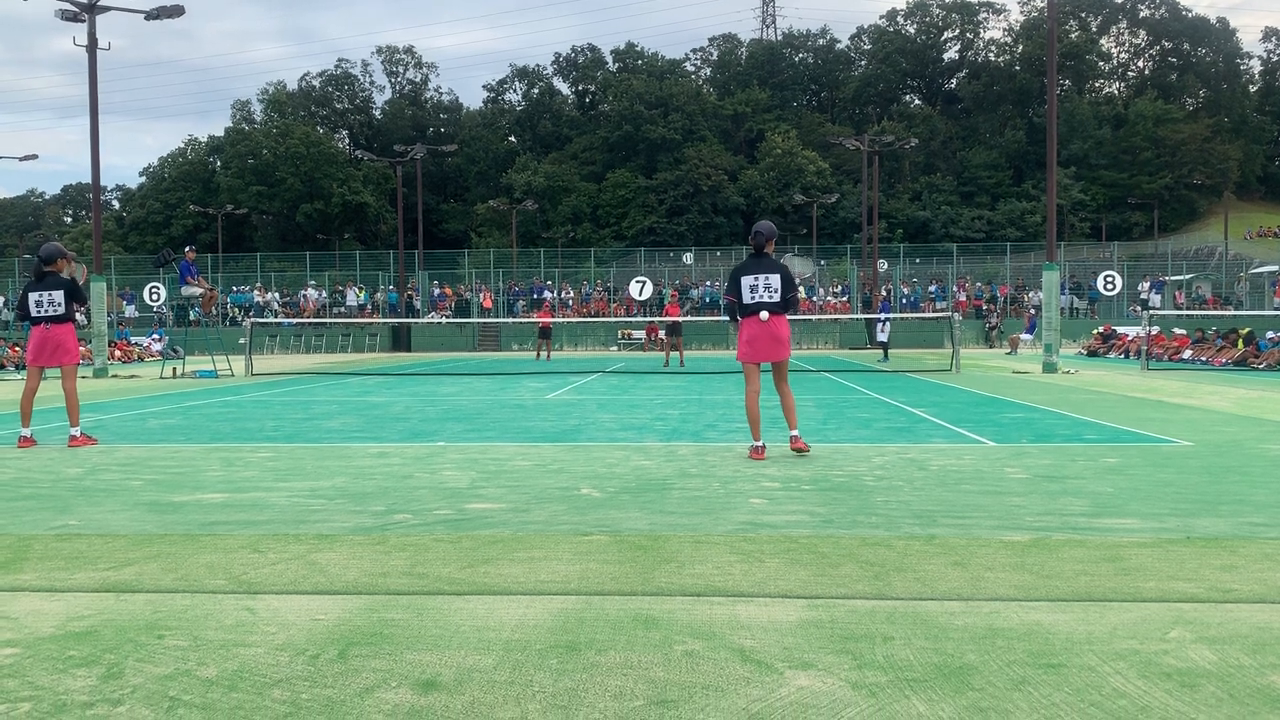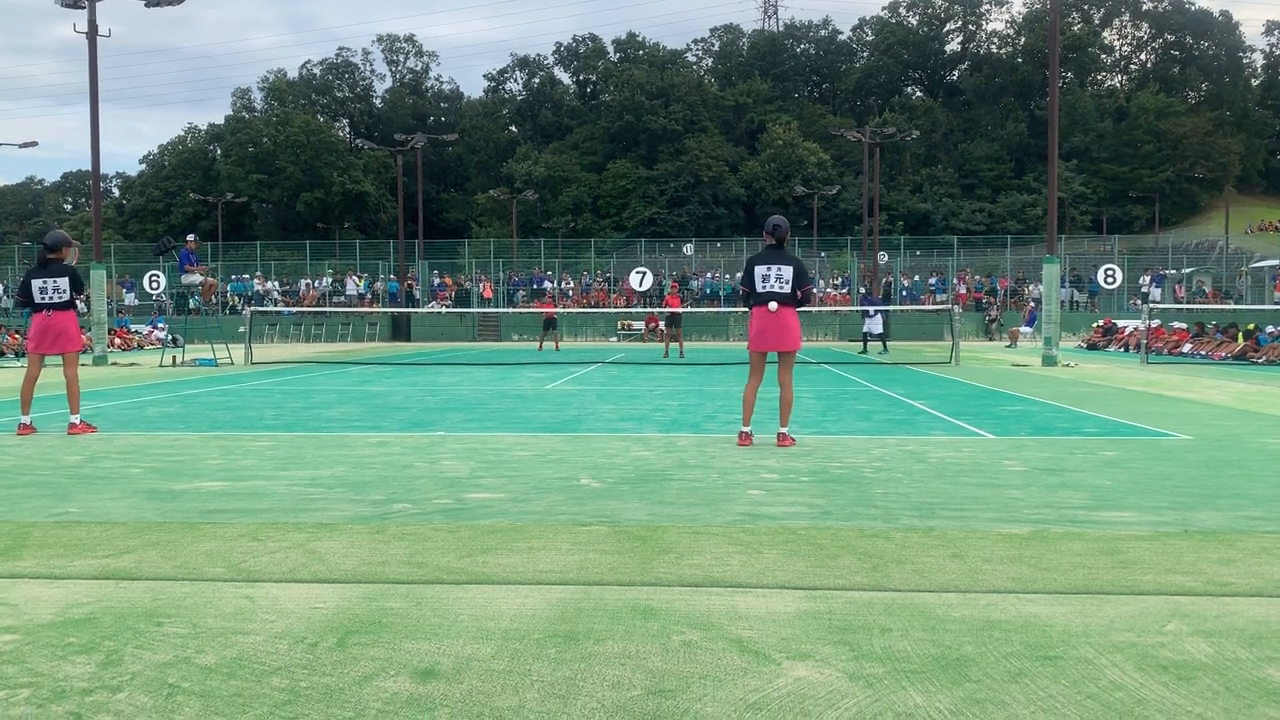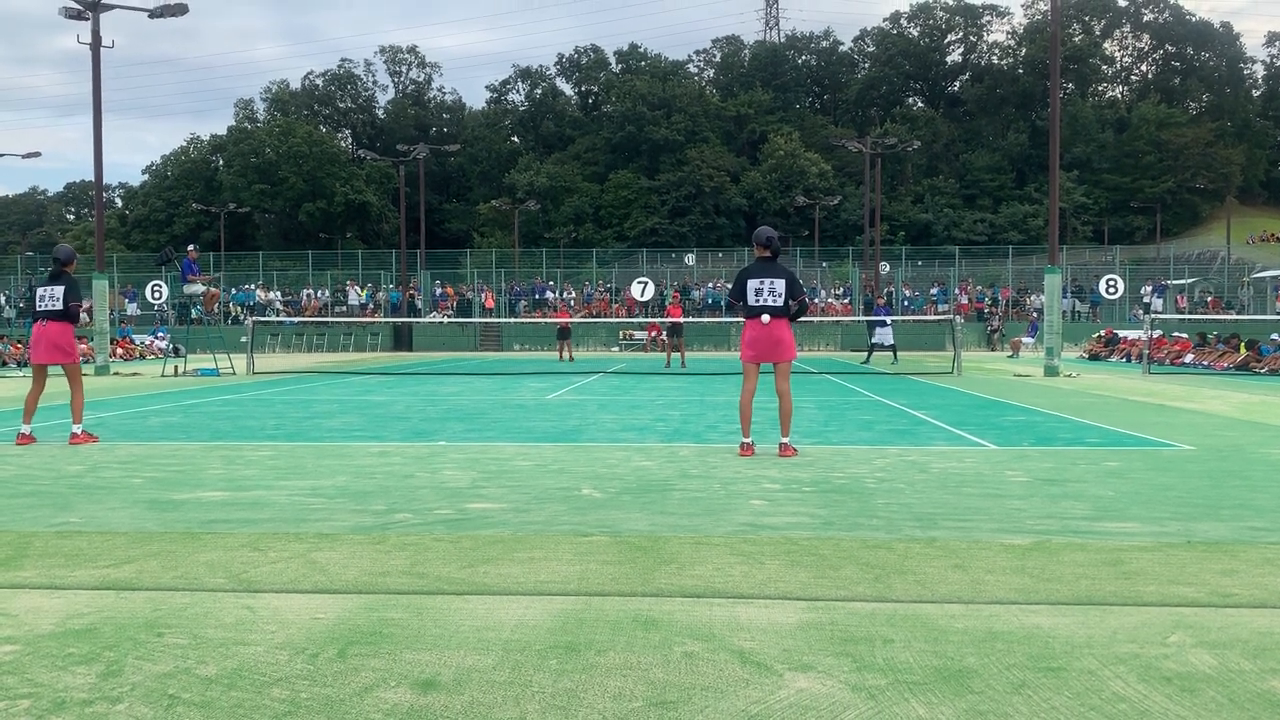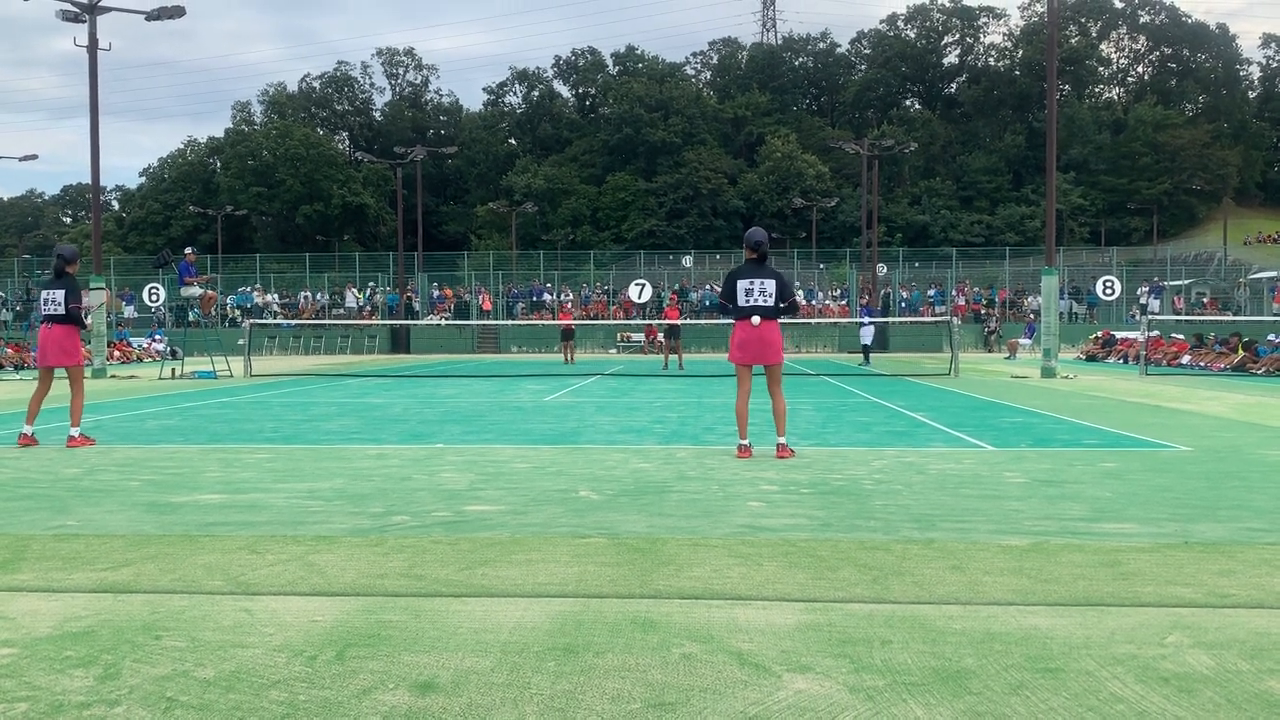
dt=1s
person 1, frame 1
left shoulder: (739, 270)
right shoulder: (780, 268)
left elbow: (730, 307)
right elbow: (793, 303)
left wrist: (736, 322)
left hip: (751, 329)
right hip: (777, 327)
left knee: (753, 390)
right knee: (783, 386)
left ankle: (757, 446)
right ankle: (795, 436)
person 1, frame 2
left shoulder: (754, 261)
right shoulder: (795, 263)
left elbow: (745, 296)
right elbow: (807, 297)
left hip: (760, 319)
right hip: (787, 320)
left knee: (754, 378)
right knee: (785, 379)
left ankle: (745, 431)
right ankle: (783, 433)
person 1, frame 3
left shoulder: (745, 273)
right shoulder: (786, 274)
left elbow: (732, 305)
right elbow: (803, 306)
right wrist: (788, 318)
left hip: (753, 331)
right hip: (780, 331)
left knee: (748, 388)
right knee: (783, 389)
left ankle: (746, 442)
right ankle: (785, 443)
person 1, frame 4
left shoulder: (735, 274)
right shoulder: (775, 275)
left elbow: (723, 308)
right elbow: (793, 307)
left hip: (743, 333)
right hip: (770, 333)
left knee: (743, 391)
right knee: (776, 391)
left ankle: (744, 444)
right ankle: (782, 444)
person 2, frame 1
left shoulder: (30, 286)
right shoulder: (65, 283)
left elbow: (21, 315)
right elbow: (83, 301)
right wrist: (72, 277)
left hip: (38, 334)
right hip: (63, 332)
left knee: (31, 385)
right knee: (69, 385)
left ankle: (25, 435)
right ankle: (75, 434)
person 2, frame 2
left shoulder: (32, 273)
right shoulder: (68, 270)
left elbow: (22, 301)
right elbow: (80, 291)
left hip: (40, 321)
right hip: (65, 320)
left knee: (31, 373)
right knee: (71, 373)
left ankle: (24, 422)
right ankle: (75, 422)
person 2, frame 3
left shoulder: (42, 284)
right shoulder: (70, 282)
left elbow: (35, 313)
right elbow: (73, 311)
right wrist: (76, 321)
left hip: (39, 331)
right hip: (61, 332)
left knee: (37, 386)
right knee: (76, 385)
left ankle: (24, 432)
right ankle: (77, 432)
person 2, frame 4
left shoulder: (47, 284)
right shoulder: (71, 283)
left elbow: (45, 311)
right elbow: (73, 313)
left wrist: (78, 312)
right wrist: (84, 325)
left hip: (46, 333)
right hip: (66, 334)
left knee: (42, 388)
right knee: (77, 388)
left ankle: (26, 433)
right ankle: (75, 435)
